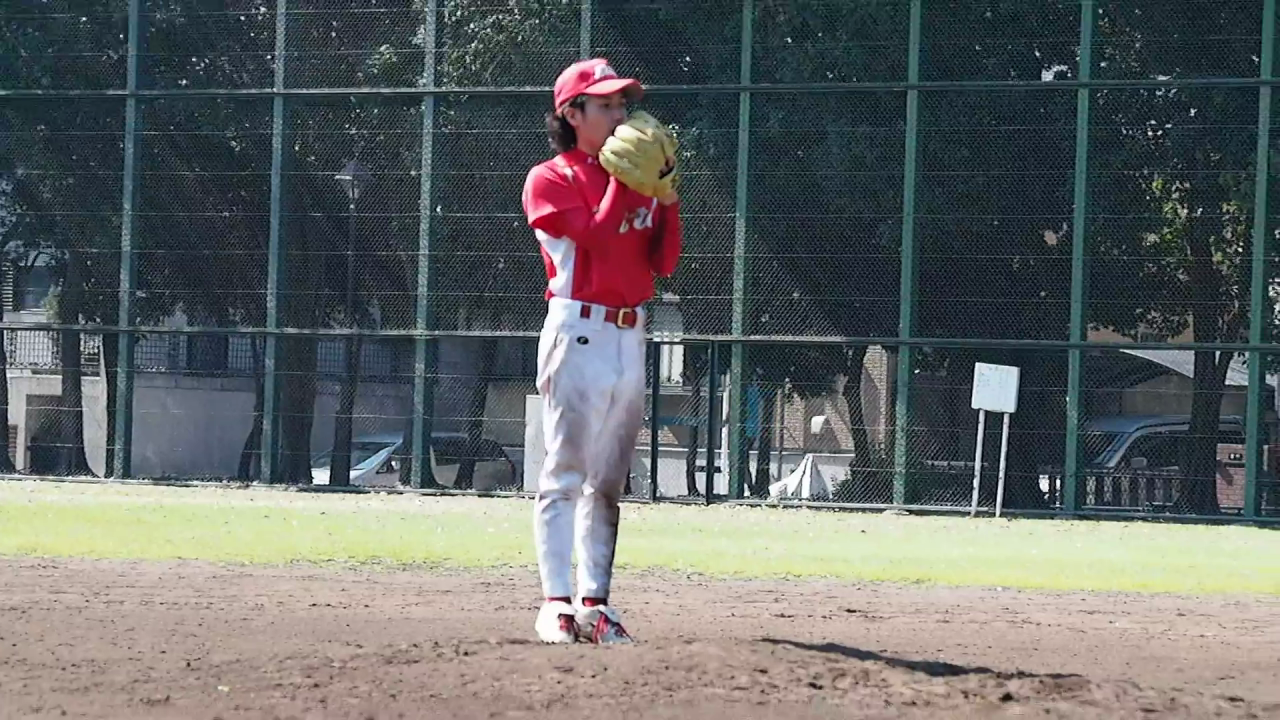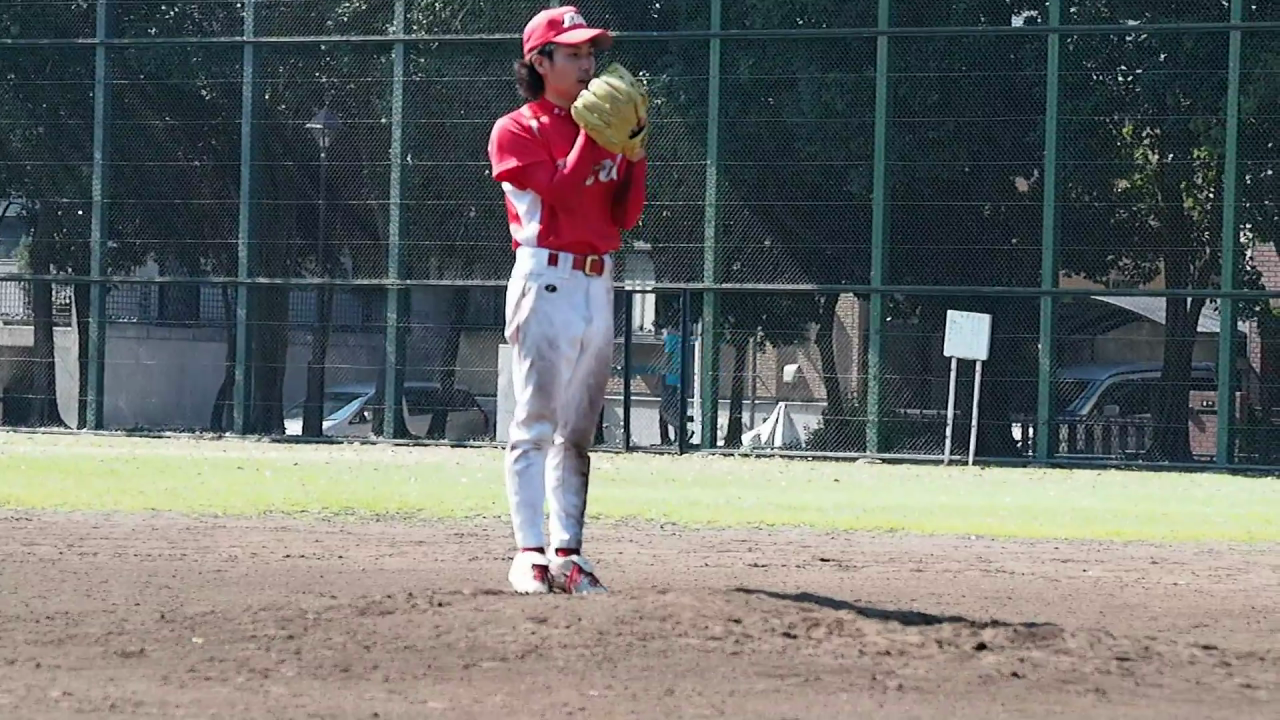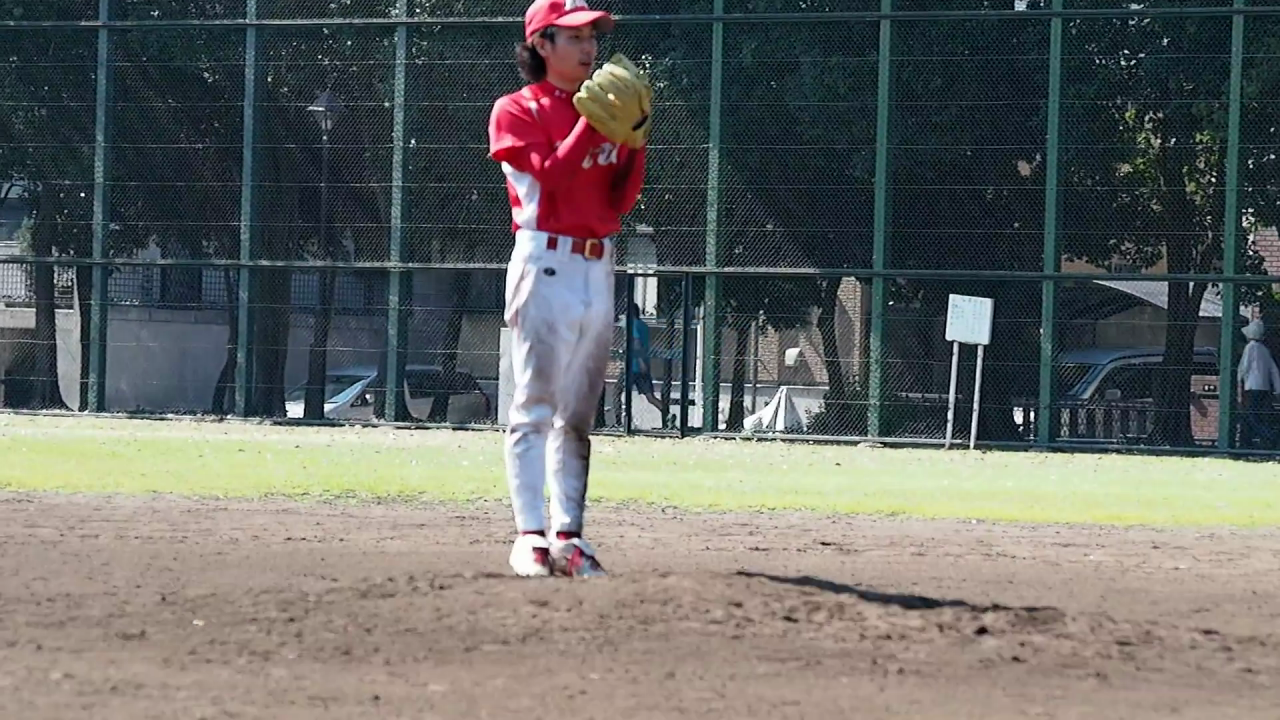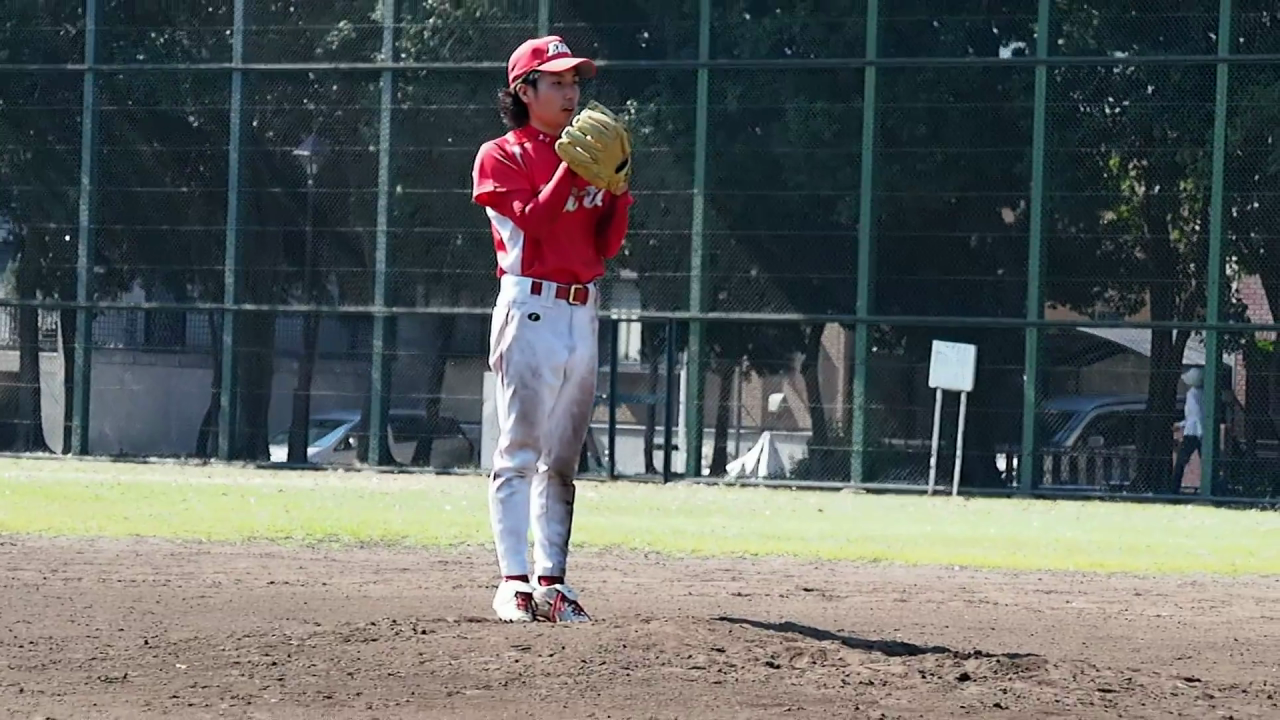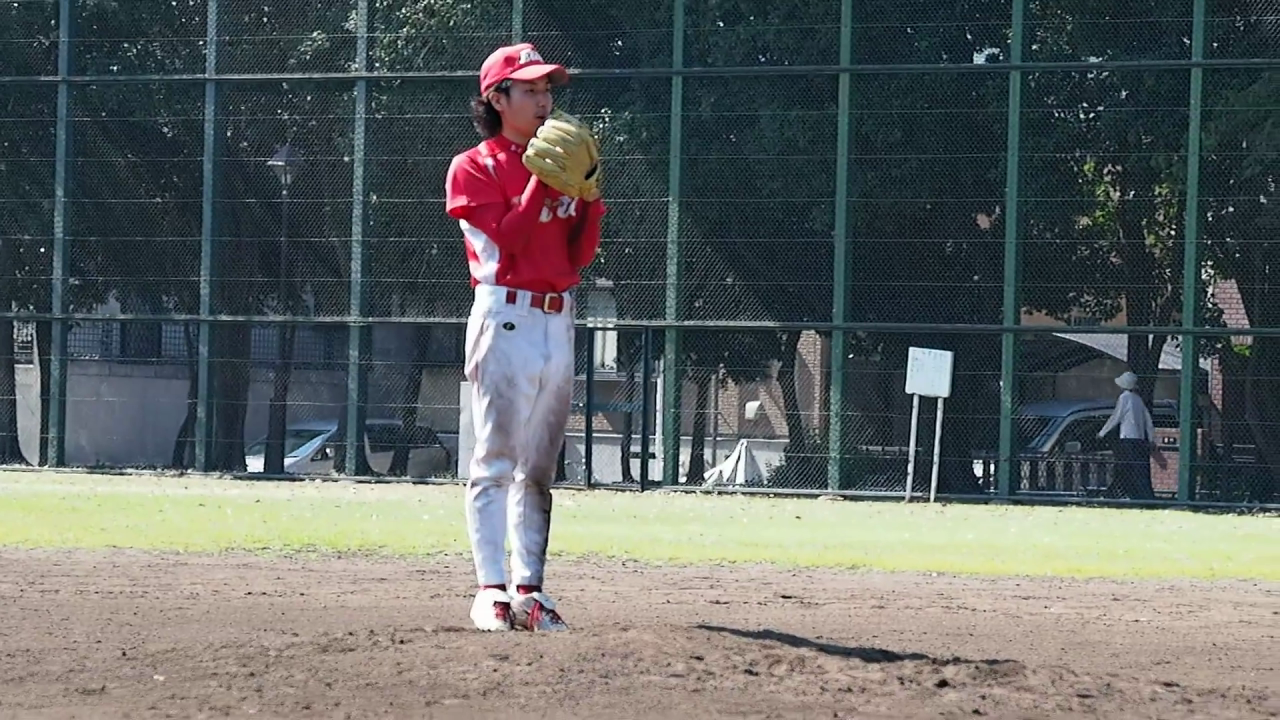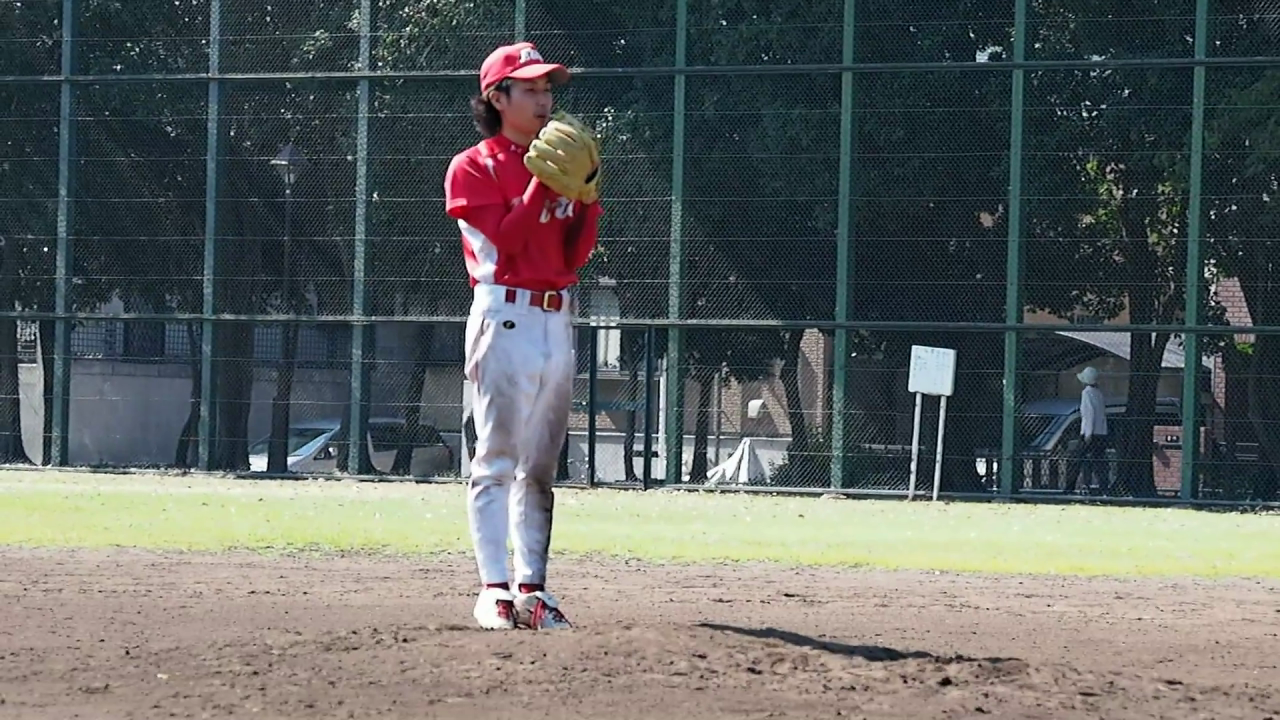
dt=0.4s
person 1, frame 1
left shoulder: (635, 179)
right shoulder: (549, 178)
left elbow: (663, 261)
right elbow: (598, 236)
left wrist: (666, 190)
right wrist: (623, 174)
left hip: (630, 336)
right hip: (579, 332)
left knee: (608, 479)
right knee: (565, 473)
left ankle: (595, 601)
right ankle: (557, 603)
person 1, frame 2
right shoulder: (516, 129)
left elbow: (625, 216)
right elbow: (562, 192)
left wrist: (635, 147)
right wrist: (593, 130)
left hip: (599, 285)
right hip: (547, 281)
left knee: (578, 428)
right knee: (536, 422)
left ankle: (568, 552)
right ankle: (531, 553)
person 1, frame 3
left shoulder: (606, 110)
right shoulder: (516, 110)
left elbow: (621, 200)
right elbow: (555, 174)
left wrist: (636, 135)
right wrist: (593, 115)
left hip: (599, 267)
right hip: (547, 263)
left knee: (578, 411)
right knee: (536, 404)
left ankle: (568, 534)
right ankle: (531, 534)
person 1, frame 4
right shoulder: (501, 156)
left elbow: (607, 245)
right elbow: (535, 221)
left wrist: (618, 180)
right wrist: (573, 163)
left hip: (583, 313)
right hip: (531, 309)
left knee: (561, 457)
right knee: (520, 450)
left ankle: (551, 579)
right ankle: (514, 580)
person 1, frame 5
right shoulder: (473, 167)
left elbow: (579, 255)
right elbow: (508, 238)
left wrist: (589, 190)
right wrist: (544, 176)
left hip: (558, 322)
right hip: (506, 319)
left knee: (538, 466)
right knee: (496, 459)
left ankle: (529, 588)
right ankle: (492, 590)
person 1, frame 6
right shoulder: (473, 167)
left elbow: (575, 256)
right elbow: (506, 240)
left wrist: (588, 194)
right wrist: (543, 180)
left hip: (557, 321)
right hip: (505, 318)
left knee: (540, 465)
right knee: (497, 458)
left ankle: (531, 587)
right ankle: (494, 588)
